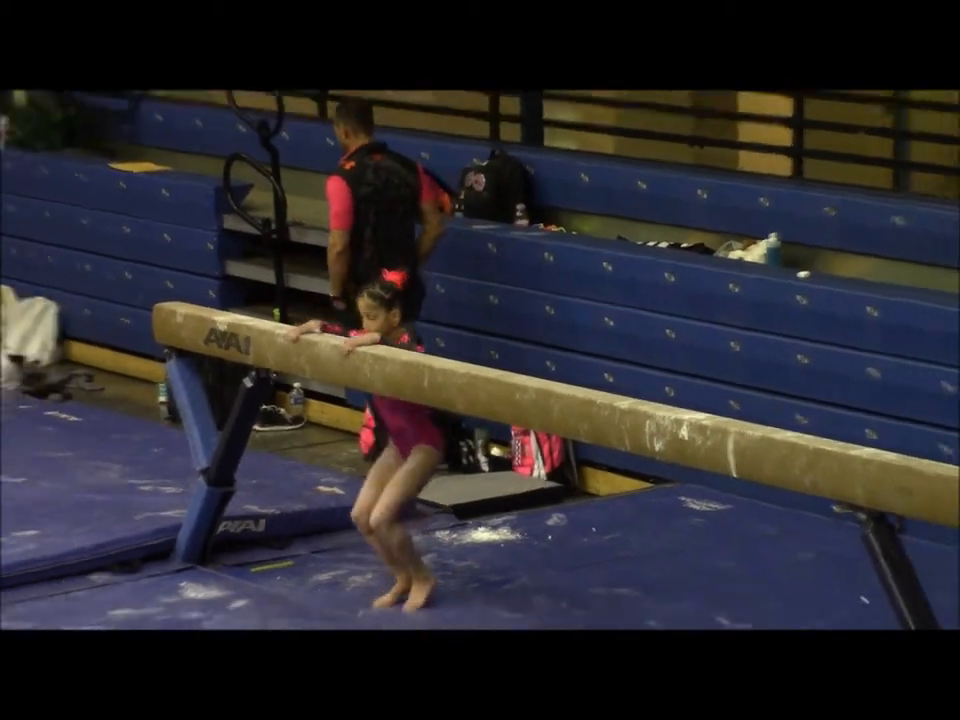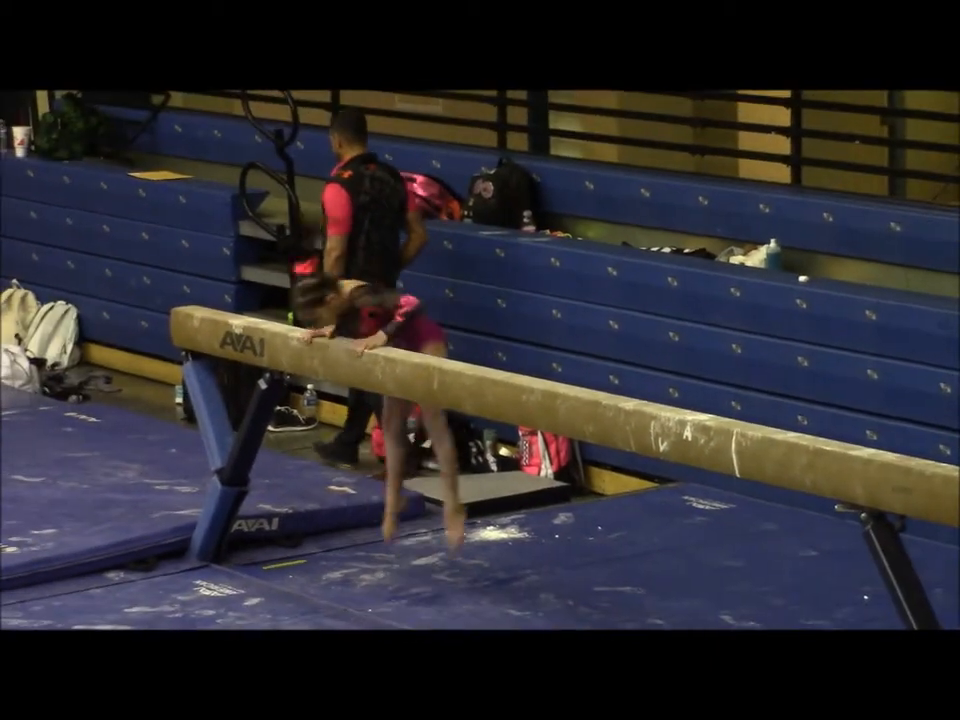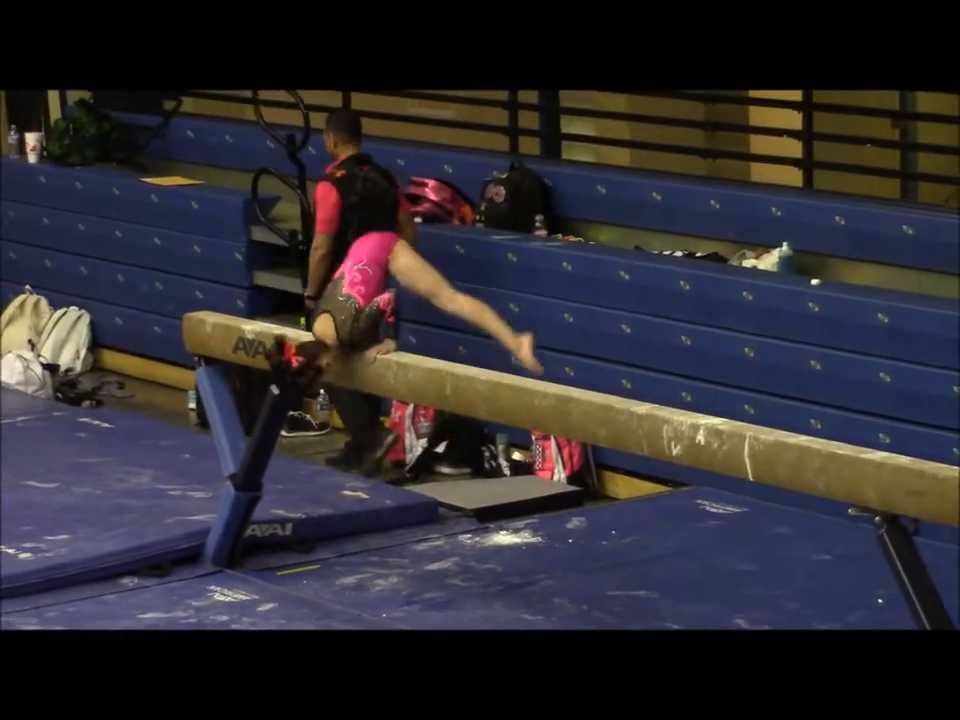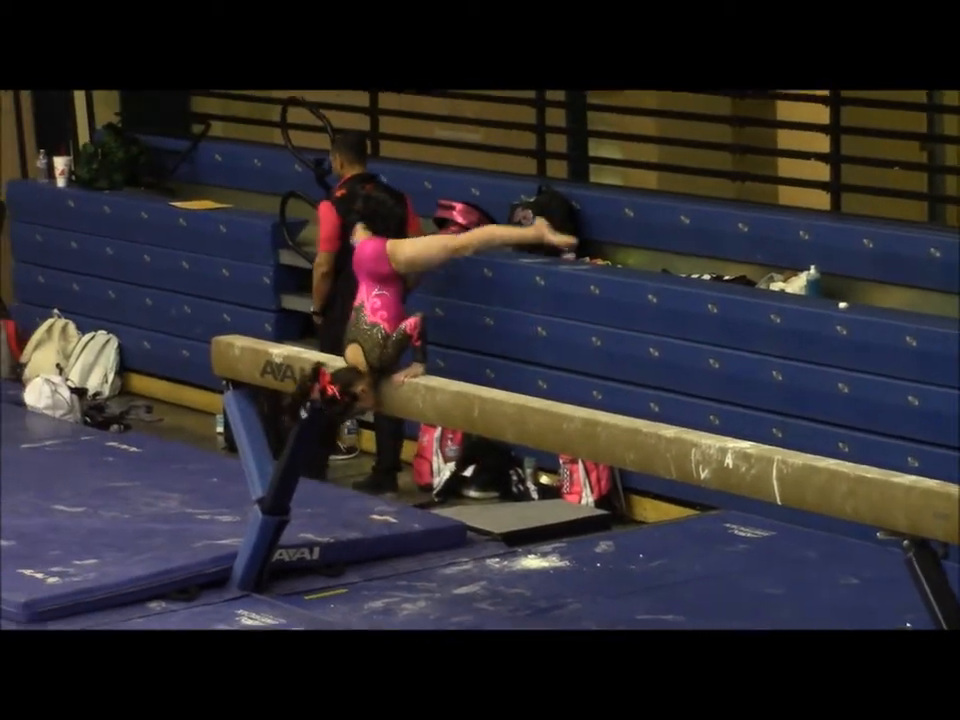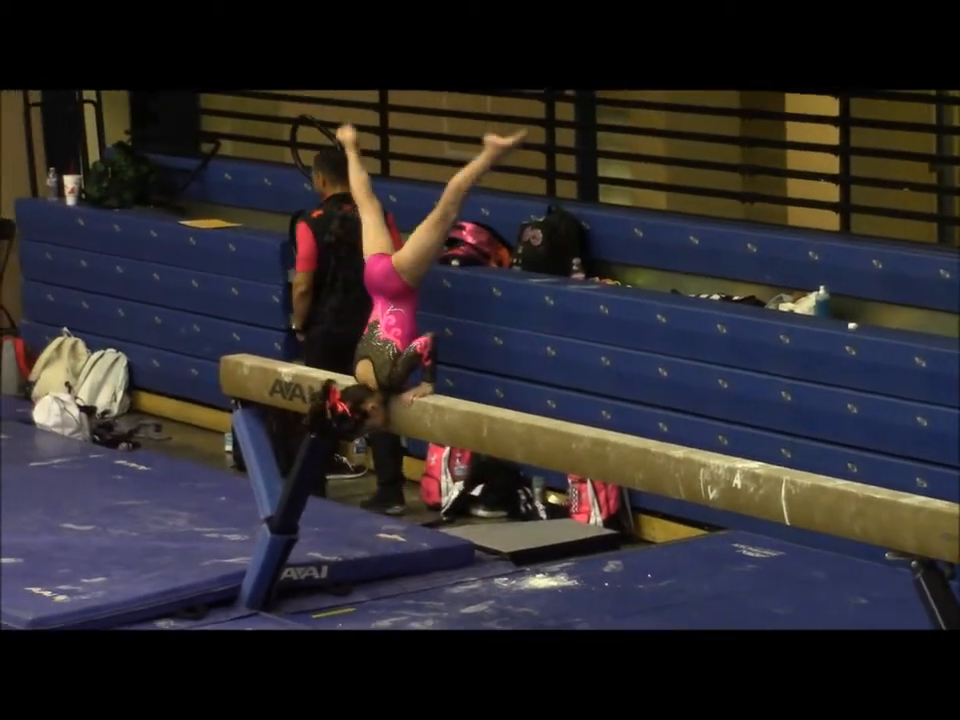
dt=0.3s
person 1, frame 1
left shoulder: (344, 178)
right shoulder: (408, 168)
left elbow: (339, 246)
right elbow: (434, 225)
left wrist: (337, 293)
left hip: (366, 288)
person 1, frame 2
left shoulder: (339, 186)
right shoulder: (392, 178)
left elbow: (336, 251)
right elbow: (418, 233)
right hip: (381, 288)
right ankle: (347, 443)
person 1, frame 3
left shoulder: (331, 184)
right shoulder: (386, 178)
left elbow: (322, 248)
right elbow: (408, 235)
left wrist: (311, 291)
left ankle: (369, 442)
right ankle: (357, 449)
person 1, frame 4
left shoulder: (334, 204)
right shoulder: (397, 199)
left elbow: (324, 266)
left wrist: (317, 308)
left hip: (343, 310)
left ankle: (316, 466)
right ankle: (386, 471)
person 1, frame 5
left shoulder: (312, 223)
left elbow: (302, 286)
left wrist: (298, 325)
left hip: (325, 328)
right hip: (369, 326)
right ankle: (390, 487)
person 2, frame 1
left shoulder: (405, 340)
right shoulder: (374, 339)
right elbow: (339, 337)
left wrist: (378, 338)
right wrist: (315, 325)
left hip: (423, 443)
right hip: (397, 443)
left knee: (380, 519)
right knee: (361, 516)
left ankle: (420, 576)
right ankle: (404, 579)
person 2, frame 2
left shoulder: (358, 296)
right shoulder: (336, 299)
left elbow: (411, 308)
left wrist: (382, 336)
right wrist: (326, 330)
left hip: (424, 342)
right hip: (400, 347)
left knee: (435, 426)
right knee: (392, 429)
left ankle: (452, 506)
right ankle: (393, 504)
person 2, frame 3
left shoulder: (346, 334)
right shoulder: (321, 335)
left elbow: (387, 301)
left wrist: (386, 343)
right hip: (367, 249)
left knee: (448, 299)
person 2, frame 4
left shoulder: (371, 363)
right shoulder: (353, 357)
left elbow: (416, 323)
left wrist: (417, 365)
left hip: (382, 259)
right hip: (368, 258)
left knee: (463, 242)
right knee: (365, 243)
person 2, frame 5
left shoulder: (379, 379)
right shoulder: (363, 378)
left elbow: (426, 347)
left wrist: (424, 386)
left hip: (392, 280)
right hip: (380, 276)
left knee: (443, 213)
right knee: (366, 206)
left ankle: (492, 151)
right ankle: (350, 147)
